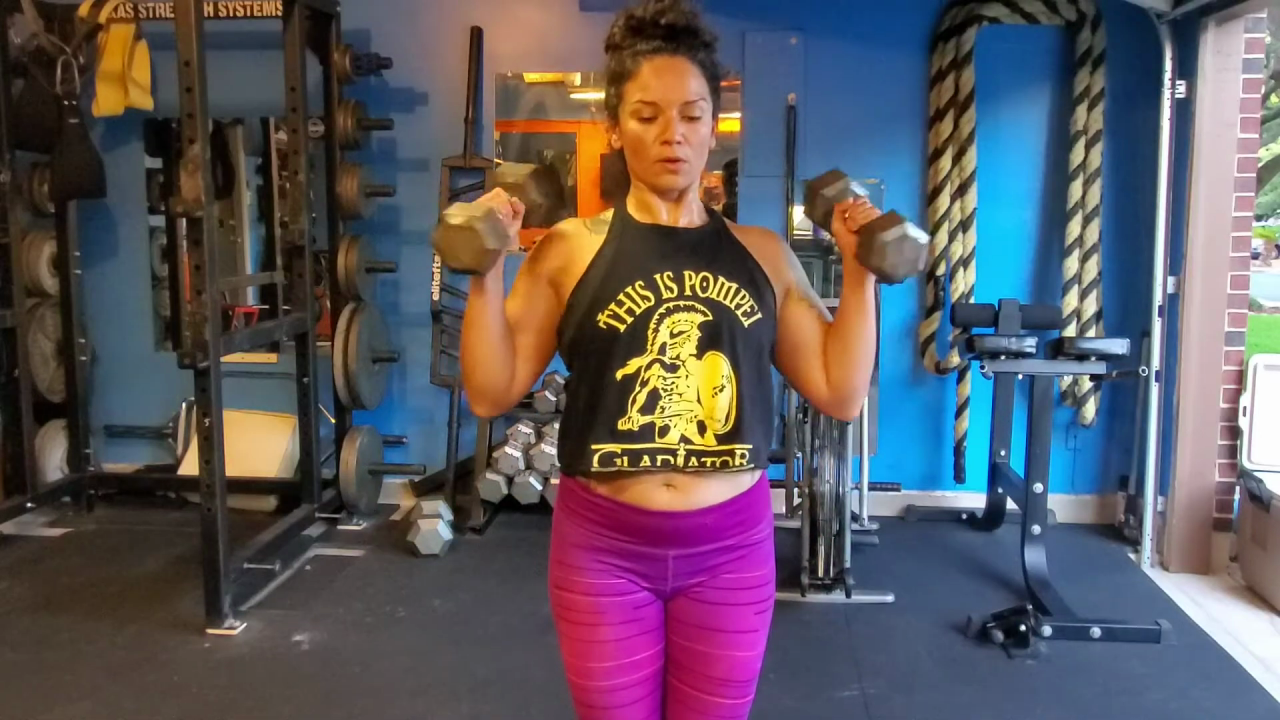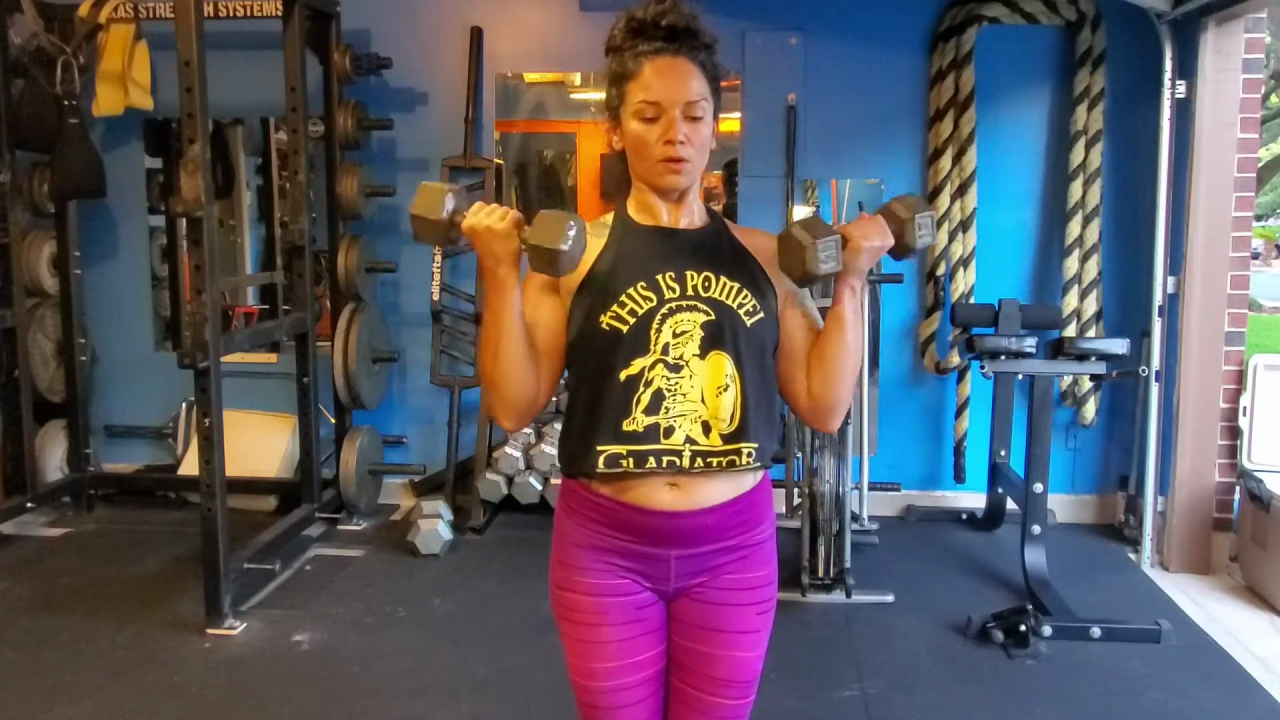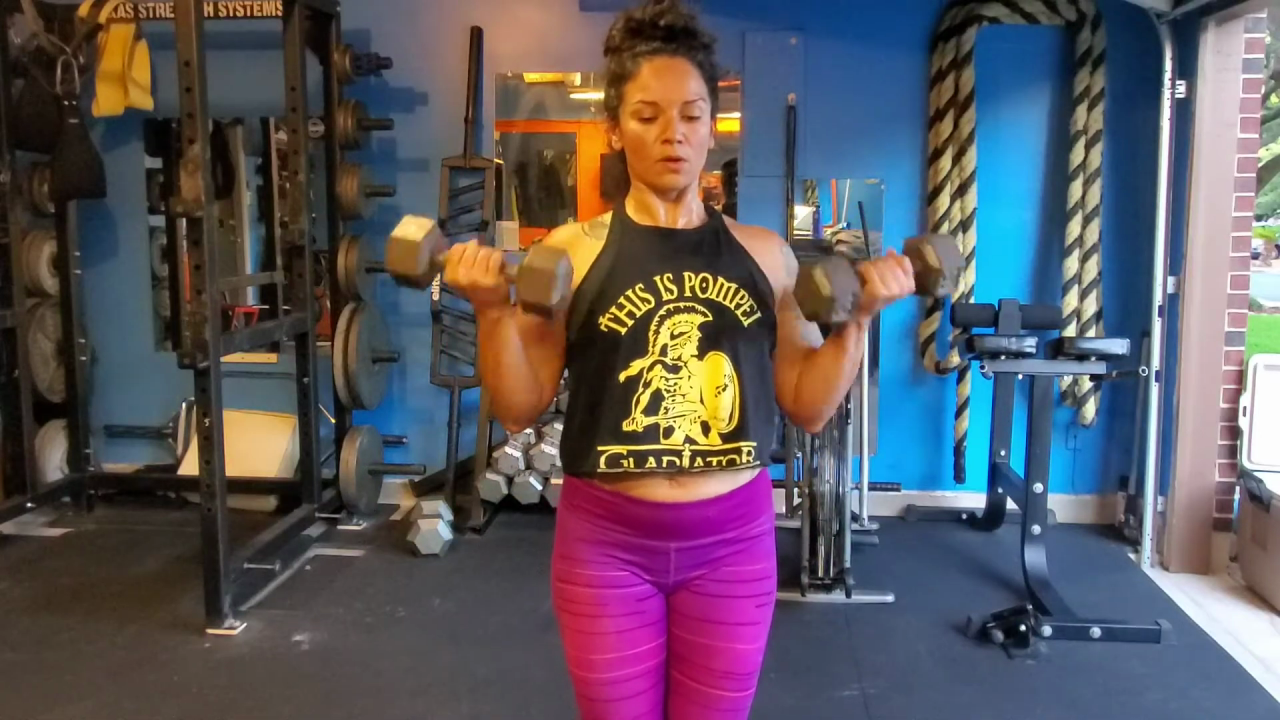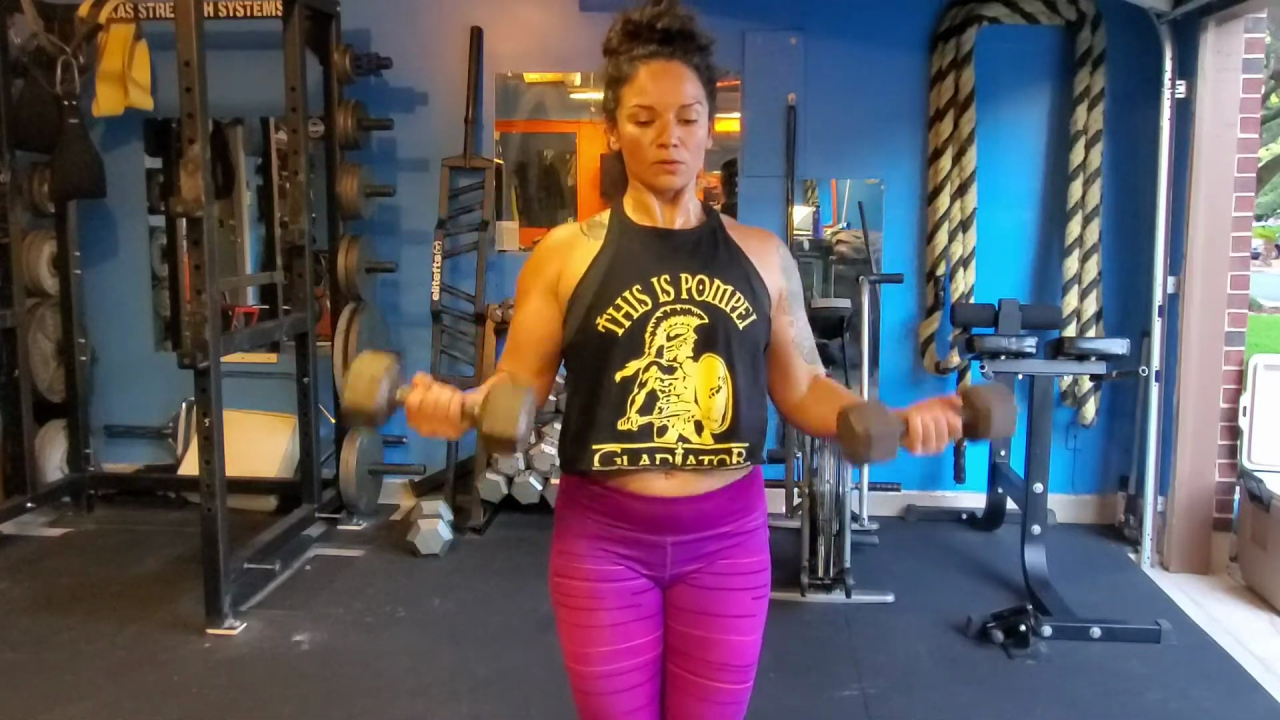
dt=0.3s
person 1, frame 1
left shoulder: (763, 254)
right shoulder: (568, 250)
left elbow: (841, 395)
right elbow: (490, 396)
left wrist: (860, 270)
right wrist: (484, 271)
left hip: (731, 546)
right hip: (602, 544)
person 1, frame 2
left shoulder: (764, 256)
right shoulder: (570, 253)
left elbow: (824, 407)
right elbow: (512, 407)
left wrist: (848, 282)
right wrist: (499, 275)
left hip: (734, 547)
right hip: (604, 545)
person 1, frame 3
left shoulder: (764, 254)
right shoulder: (571, 251)
left elbow: (806, 403)
right elbow: (520, 405)
left wrist: (861, 315)
right wrist: (492, 312)
left hip: (732, 539)
right hip: (606, 539)
person 1, frame 4
left shoulder: (762, 254)
right shoulder: (567, 252)
left elbow: (803, 391)
right elbow: (516, 395)
left wrist: (893, 418)
right wrist: (461, 407)
left hip: (726, 536)
right hip: (602, 535)
